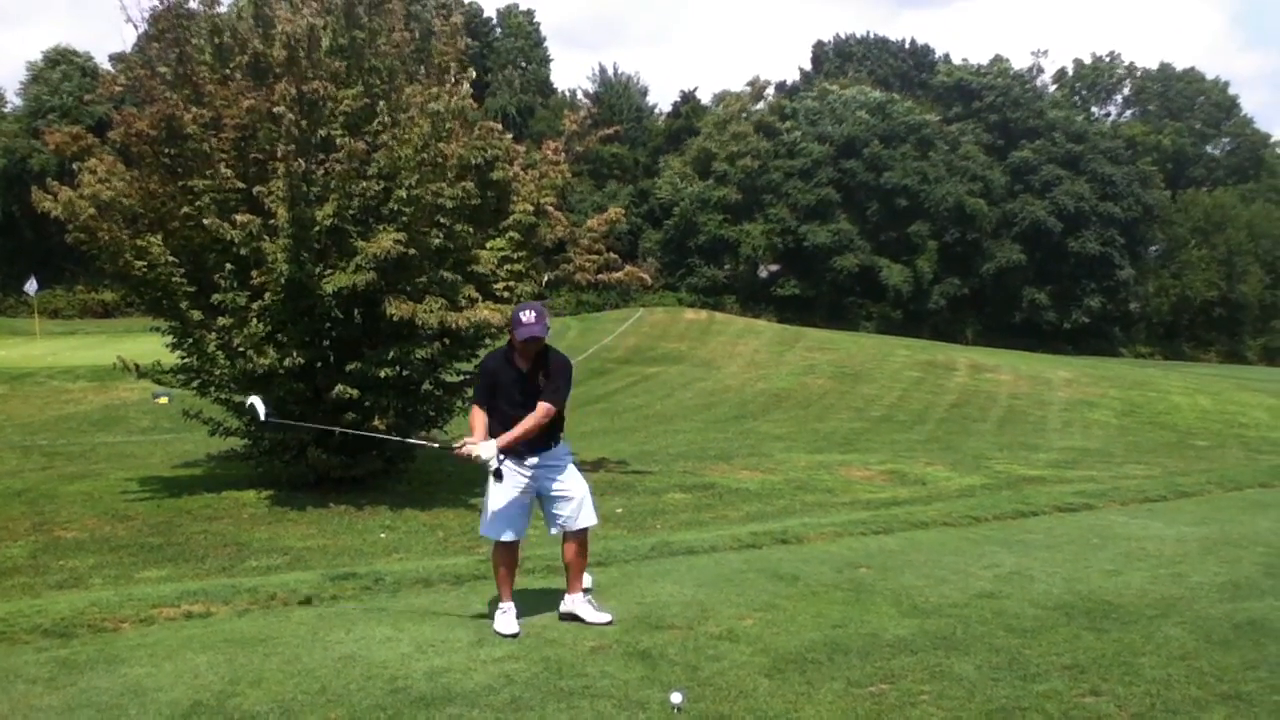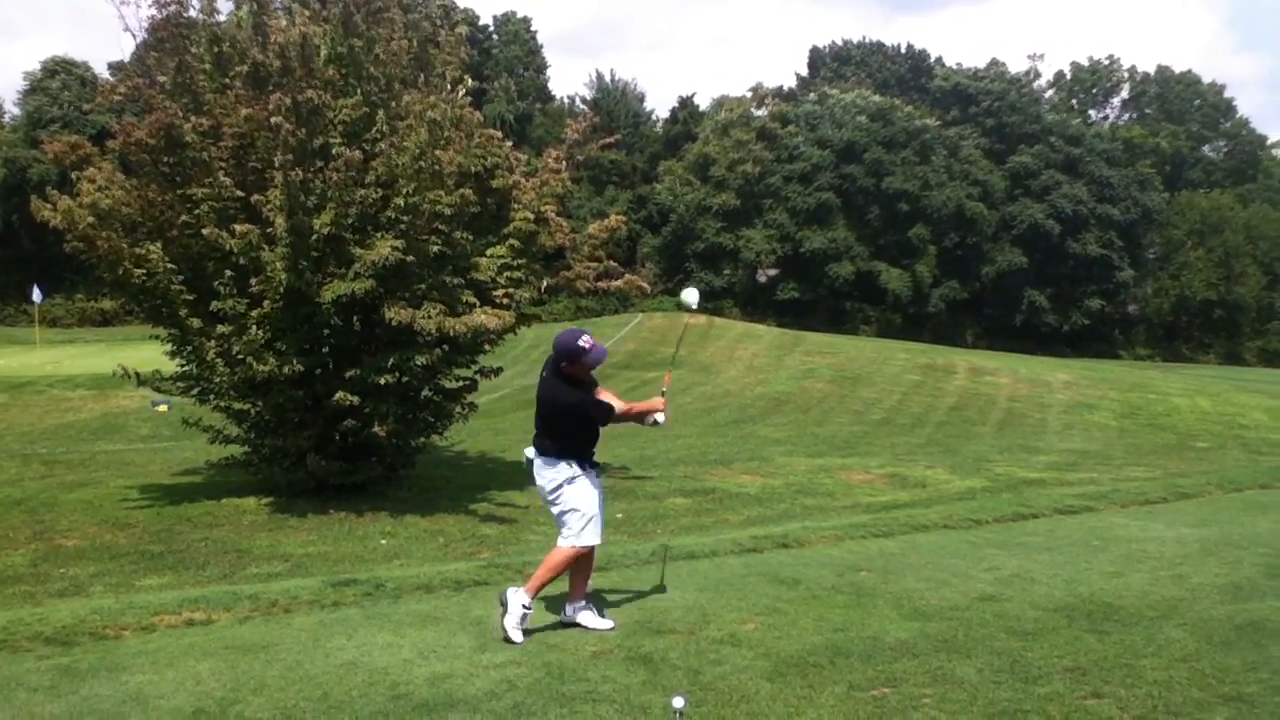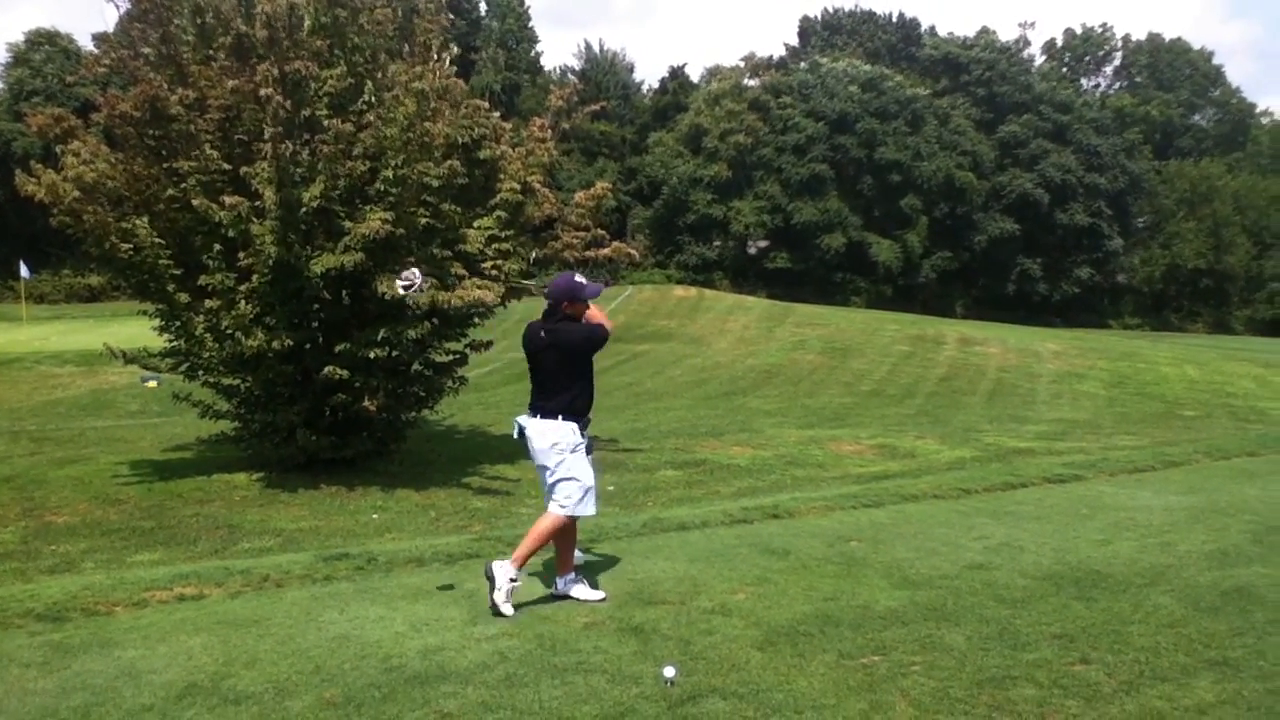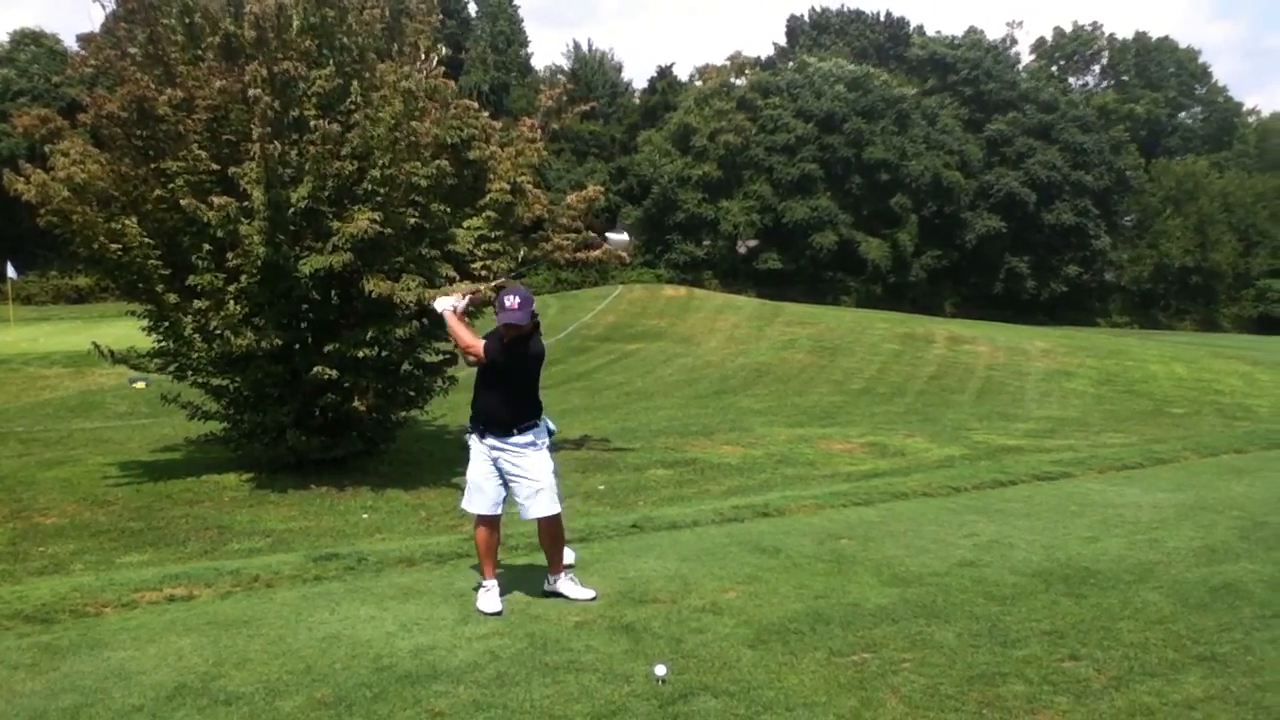
dt=1s
person 1, frame 1
left shoulder: (558, 364)
right shoulder: (492, 364)
left elbow: (543, 414)
right elbow: (479, 408)
left wrist: (499, 441)
right wrist: (479, 443)
left hip: (552, 456)
right hip: (506, 460)
left knee: (576, 526)
right knee: (505, 535)
left ankle: (574, 598)
right ankle: (505, 606)
person 1, frame 2
left shoulder: (558, 362)
right shoulder: (561, 396)
left elbow: (599, 392)
right elbow: (613, 413)
left wrist: (629, 409)
right wrist: (650, 406)
left hip: (576, 461)
right hip: (562, 469)
left knee: (589, 535)
right knee: (579, 540)
left ankle: (576, 605)
right ankle: (522, 597)
person 1, frame 3
left shoulder: (534, 331)
right shoulder: (578, 336)
right elbow: (604, 326)
left wrist: (562, 297)
right wrist: (585, 307)
left hip: (541, 426)
right hip: (563, 431)
left knee: (564, 505)
right knee: (566, 507)
left ankle: (565, 578)
right ankle: (509, 567)
person 1, frame 4
left shoulder: (529, 350)
right shoulder: (502, 334)
left elbow: (474, 347)
right elbow: (473, 356)
left wrist: (447, 311)
right wrist: (458, 314)
left hip: (523, 441)
right hip: (484, 439)
left knee: (547, 512)
right knee: (485, 514)
left ankle: (557, 577)
right ankle: (489, 584)
